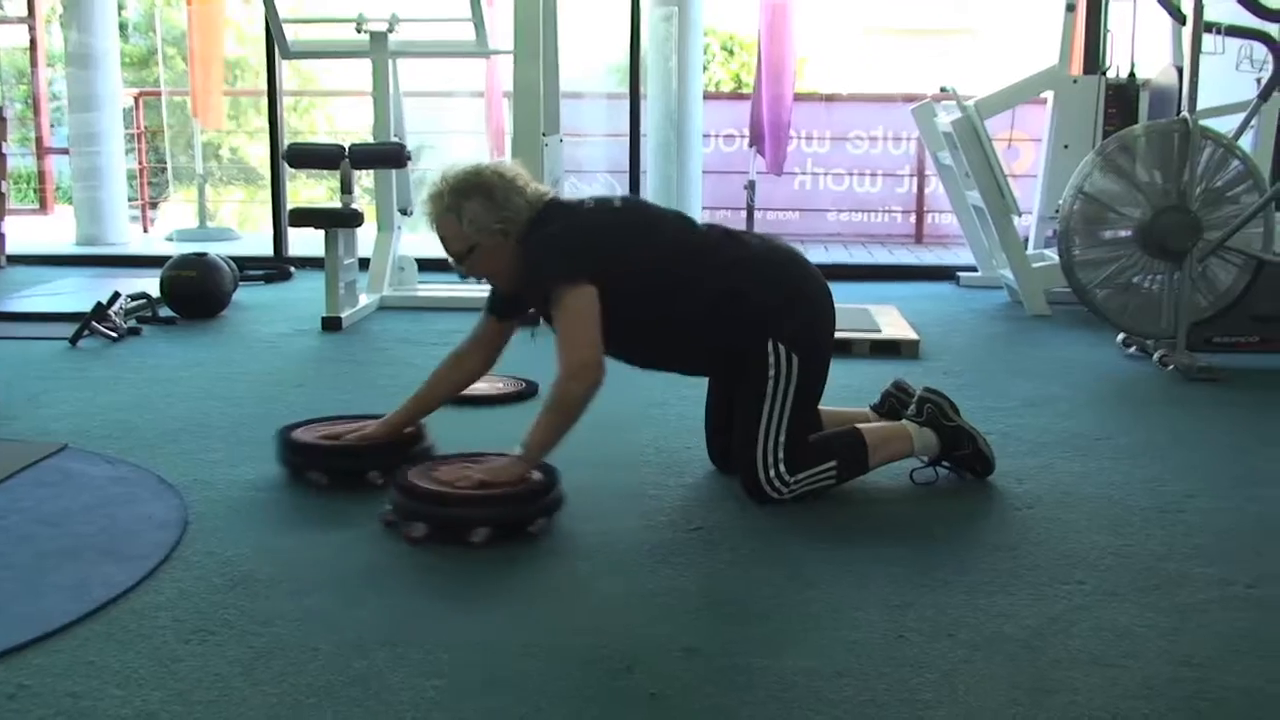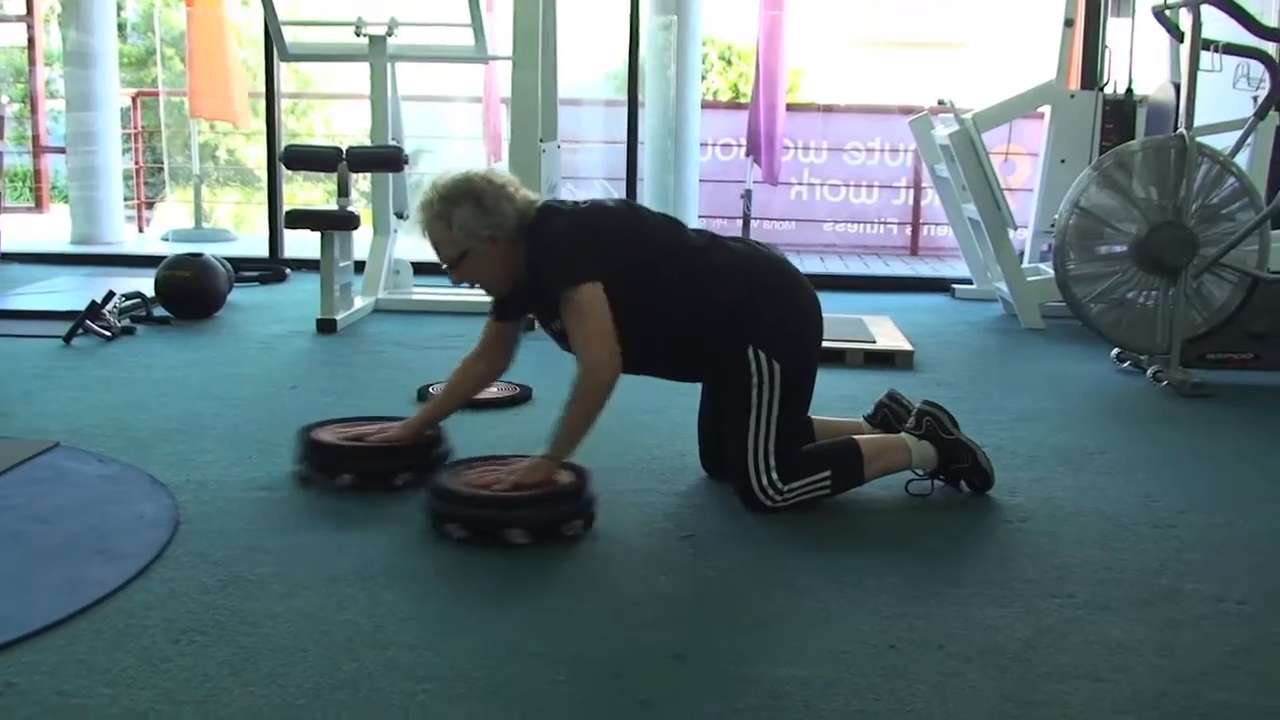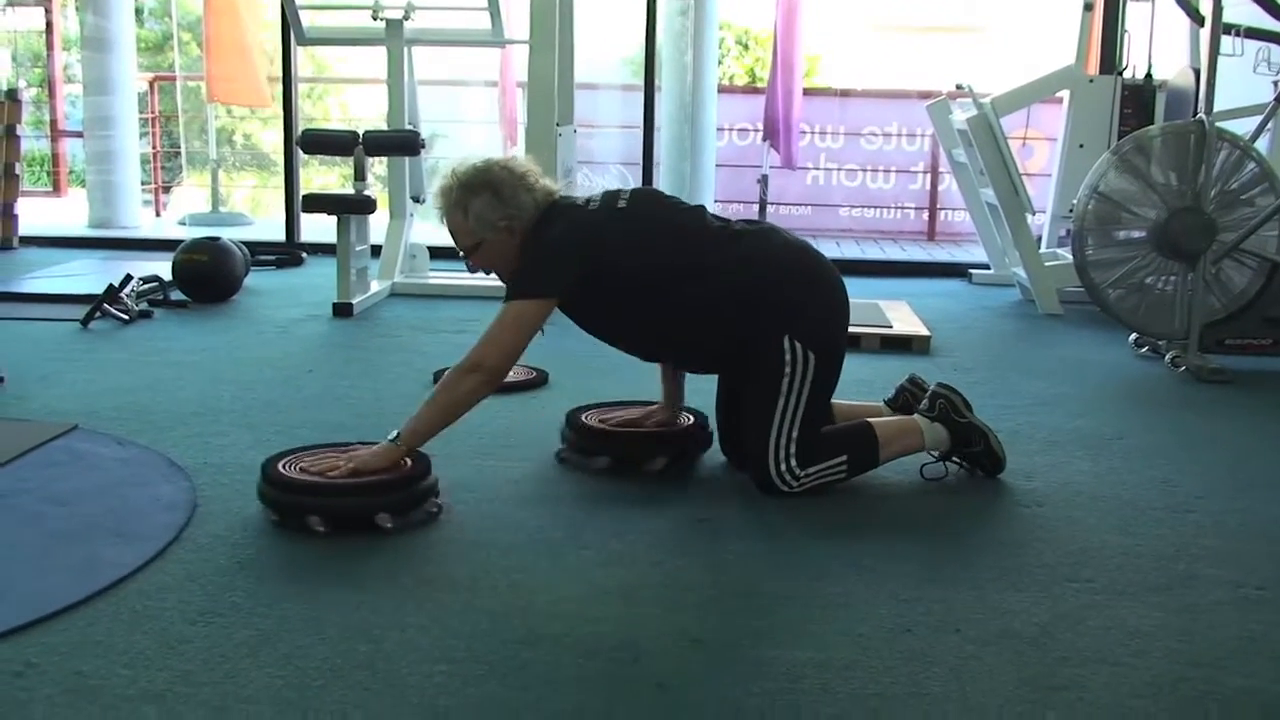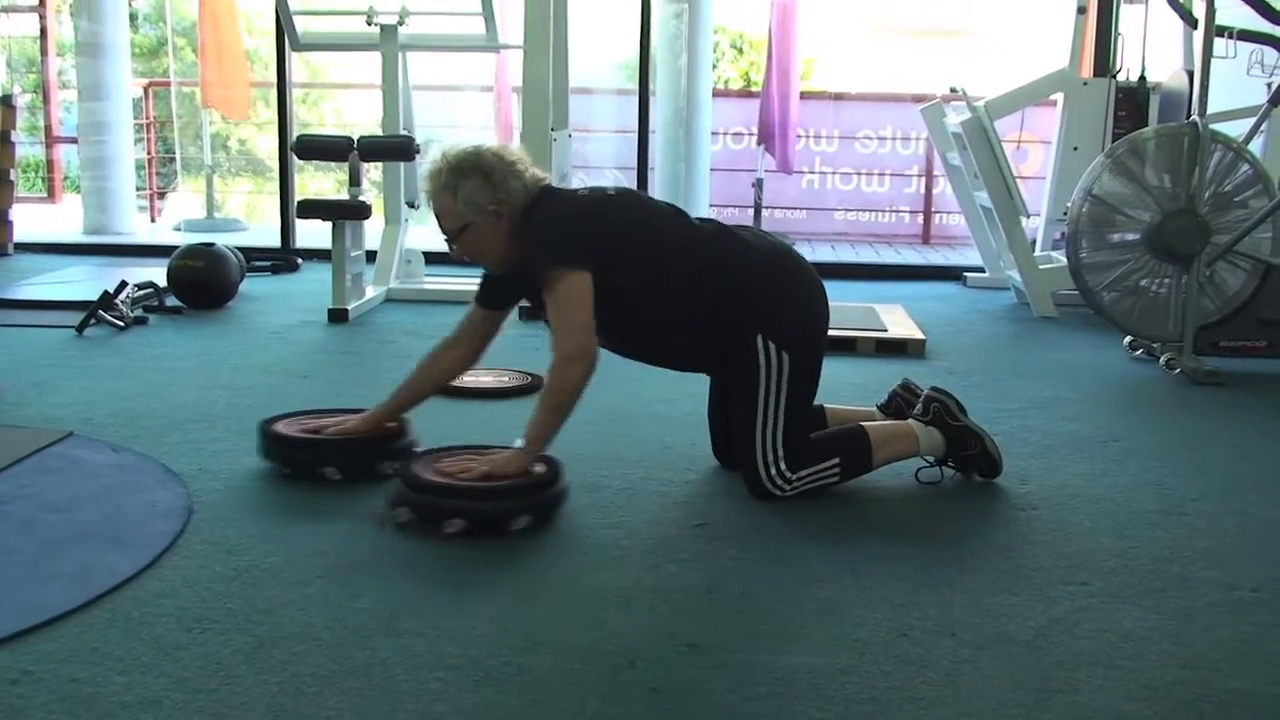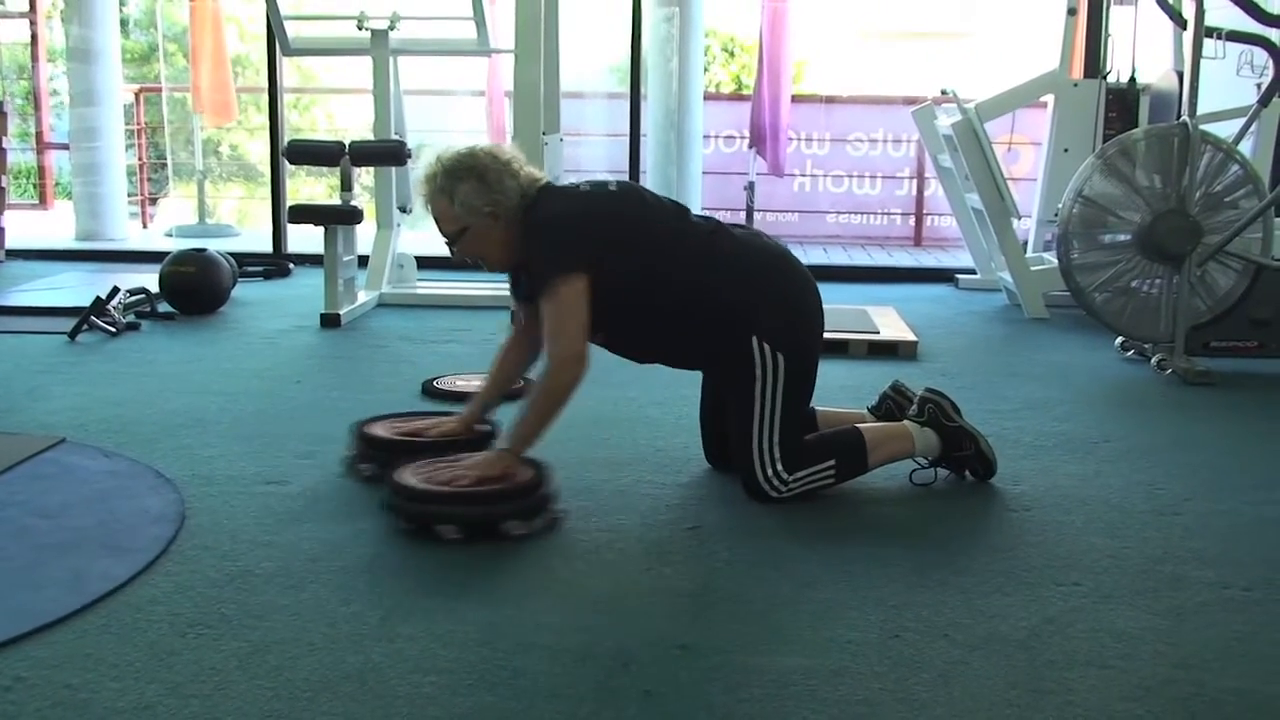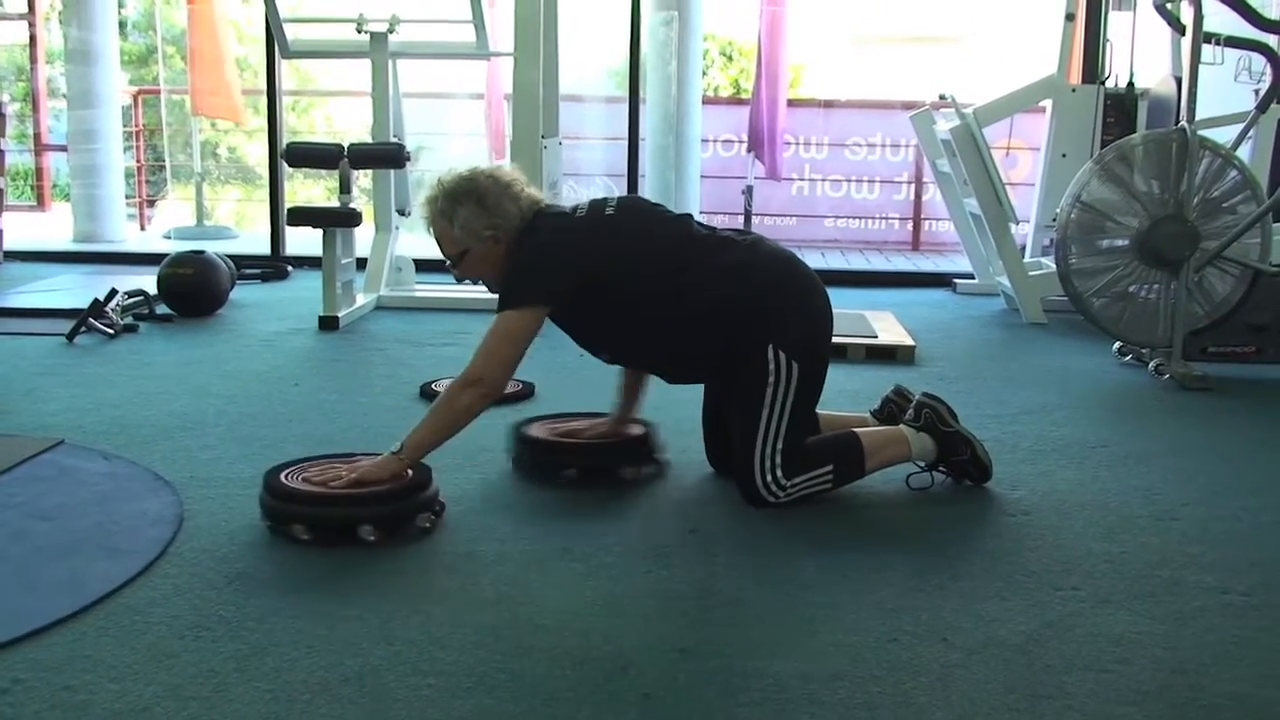
dt=0.7s
person 1, frame 1
left shoulder: (562, 244)
right shoulder: (527, 258)
left elbow: (581, 375)
right elbow: (474, 356)
left wrist: (525, 462)
right wrist: (390, 425)
left hip: (784, 313)
right hip: (755, 318)
left knee: (770, 476)
right knee: (730, 454)
left ankle: (923, 436)
right ankle: (891, 409)
person 1, frame 2
left shoulder: (560, 244)
right shoulder: (522, 263)
left elbow: (600, 368)
right elbow: (488, 359)
left wrist: (550, 460)
right wrist: (415, 426)
left hip: (769, 318)
right hip: (746, 319)
left knee: (767, 484)
right knee: (723, 461)
left ankle: (923, 448)
right ankle: (886, 421)
person 1, frame 3
left shoulder: (556, 249)
right shoulder: (577, 231)
left elbow: (482, 368)
left wrist: (393, 449)
right wrist: (671, 402)
left hip: (797, 306)
right hip: (775, 300)
left knee: (779, 468)
right knee: (742, 446)
left ankle: (935, 430)
right ankle: (906, 403)
person 1, frame 4
left shoulder: (556, 231)
right shoulder: (517, 252)
left elbow: (575, 358)
right elbow: (461, 346)
left wrist: (525, 453)
right wrist: (379, 416)
left hip: (775, 306)
right hip: (752, 306)
left knee: (774, 472)
right knee: (735, 450)
left ankle: (930, 436)
right ankle: (902, 408)
person 1, frame 5
left shoulder: (554, 230)
right shoulder: (534, 234)
left elbow: (566, 363)
right elbow: (524, 339)
left wrist: (507, 455)
right wrist: (472, 415)
left hip: (769, 311)
right hip: (750, 308)
left knee: (772, 477)
right knee: (728, 454)
left ankle: (926, 437)
right ankle: (890, 412)
person 1, frame 6
left shoulder: (542, 257)
right shoulder: (563, 239)
left elbow: (479, 383)
left wrist: (395, 462)
right wrist: (622, 415)
left hip: (779, 317)
right hip: (753, 314)
left knee: (766, 479)
right knee: (728, 457)
left ankle: (919, 440)
right ankle: (893, 414)
